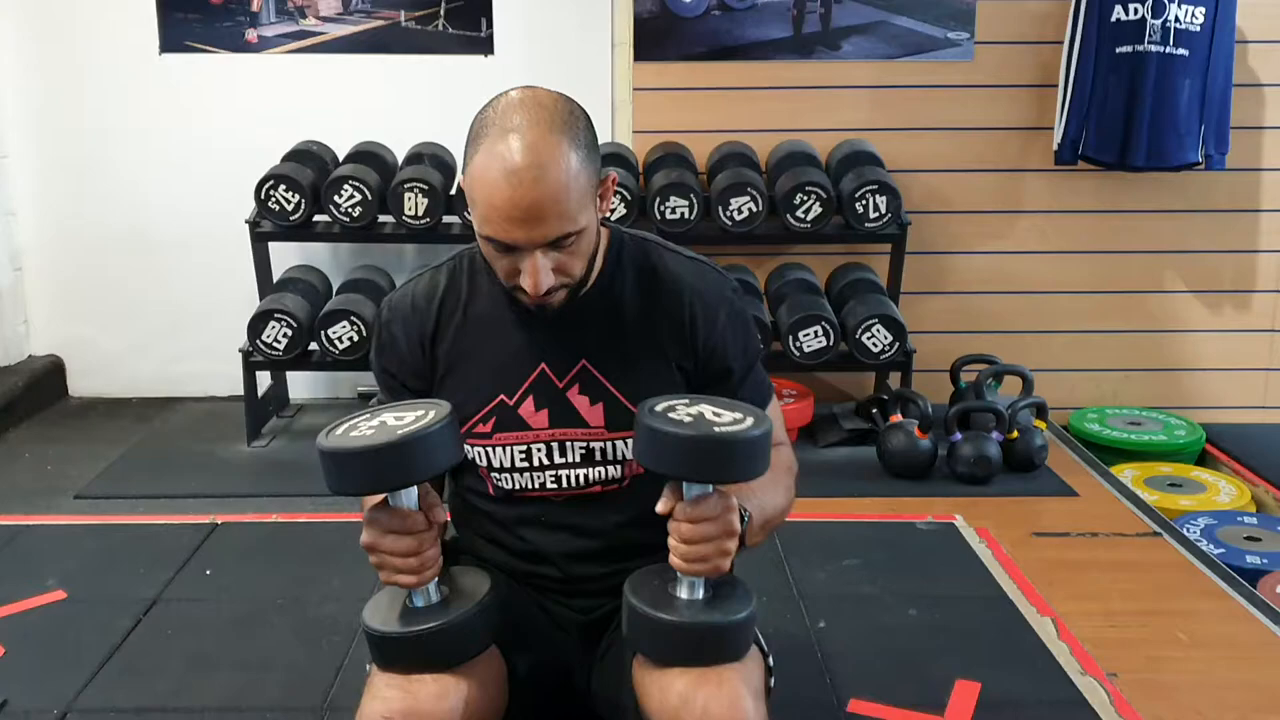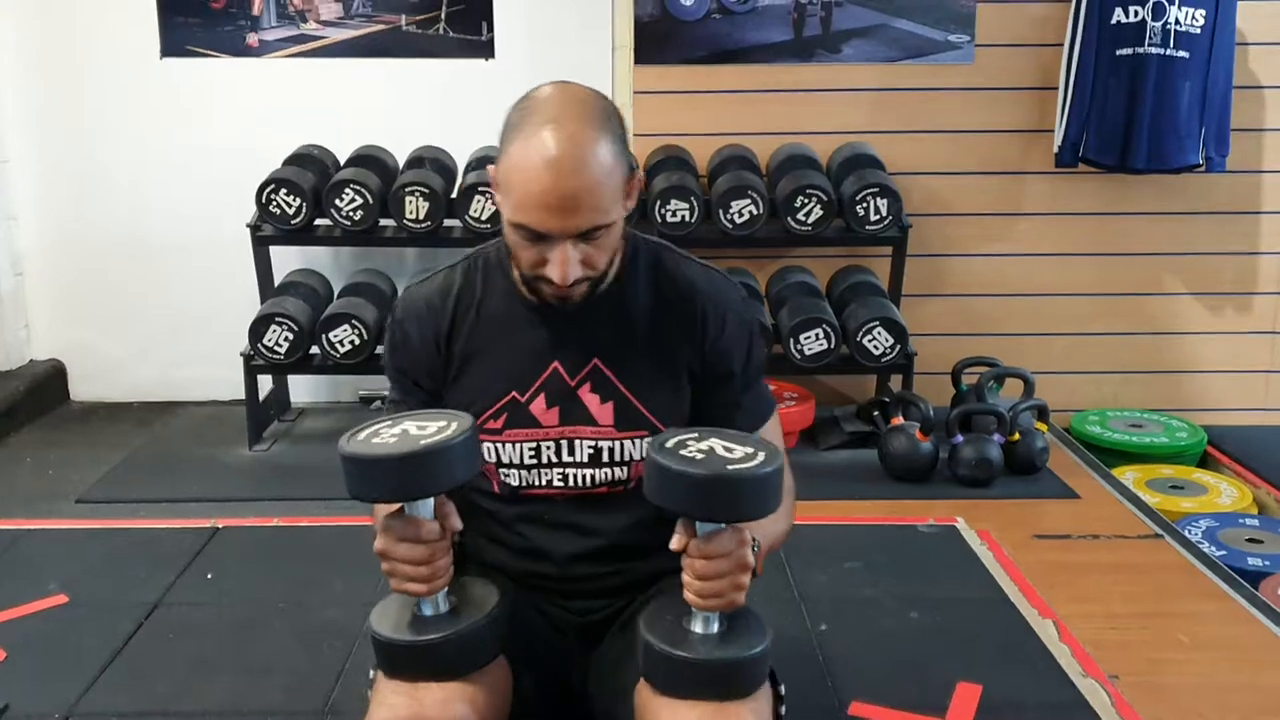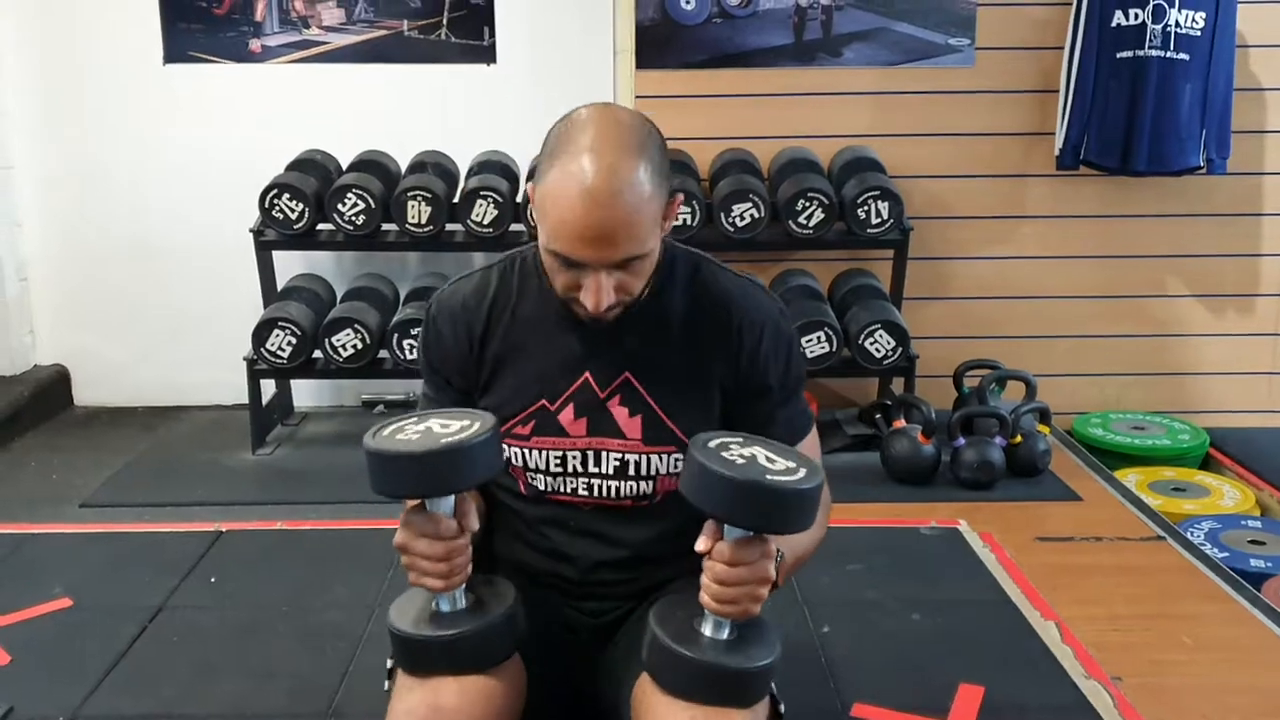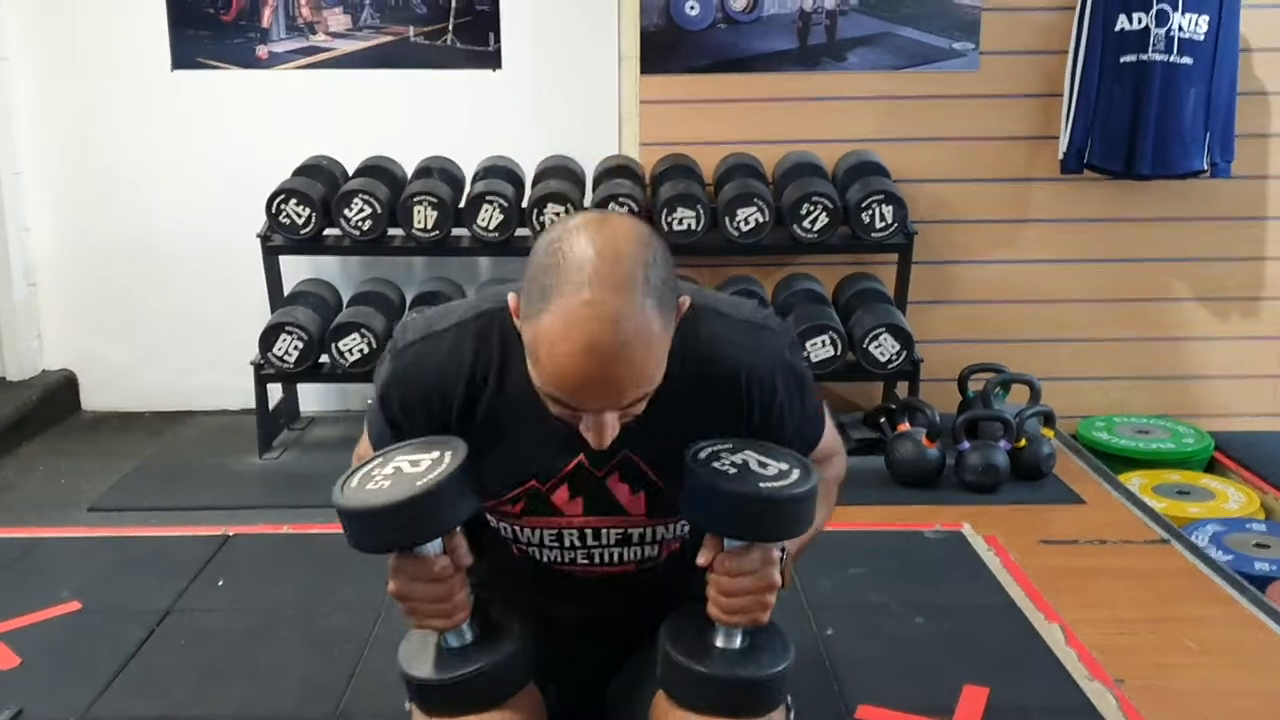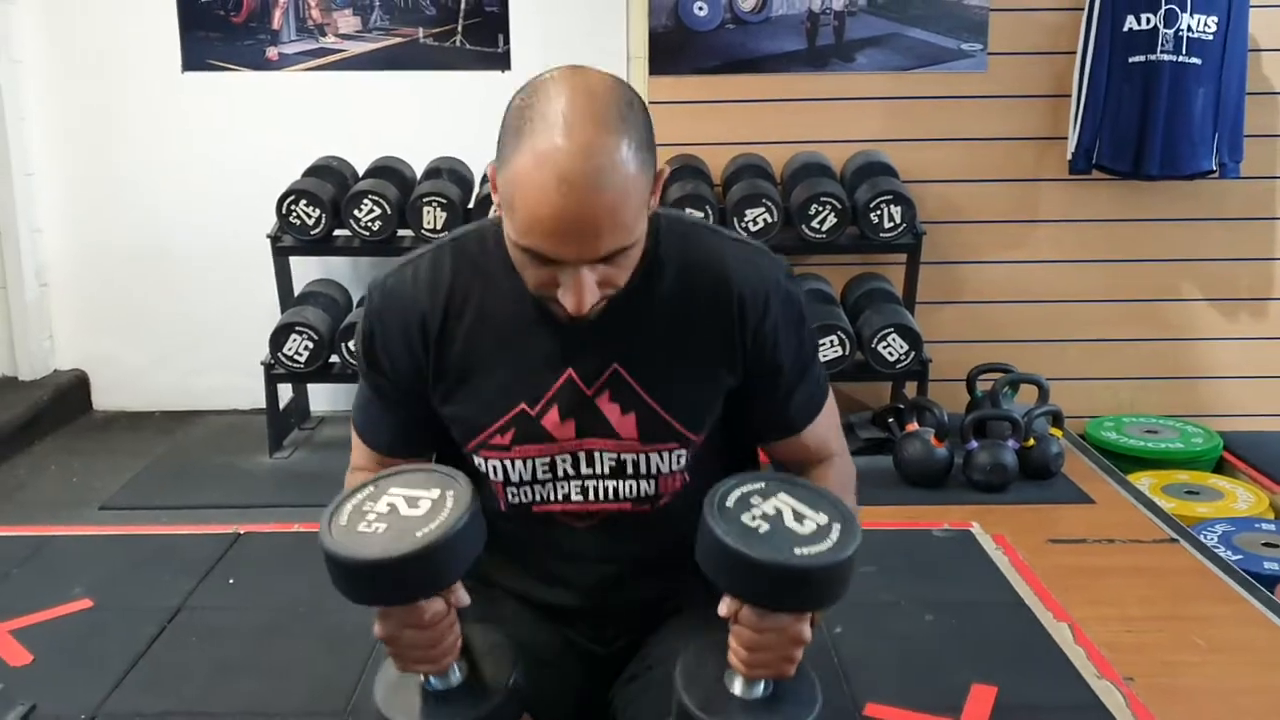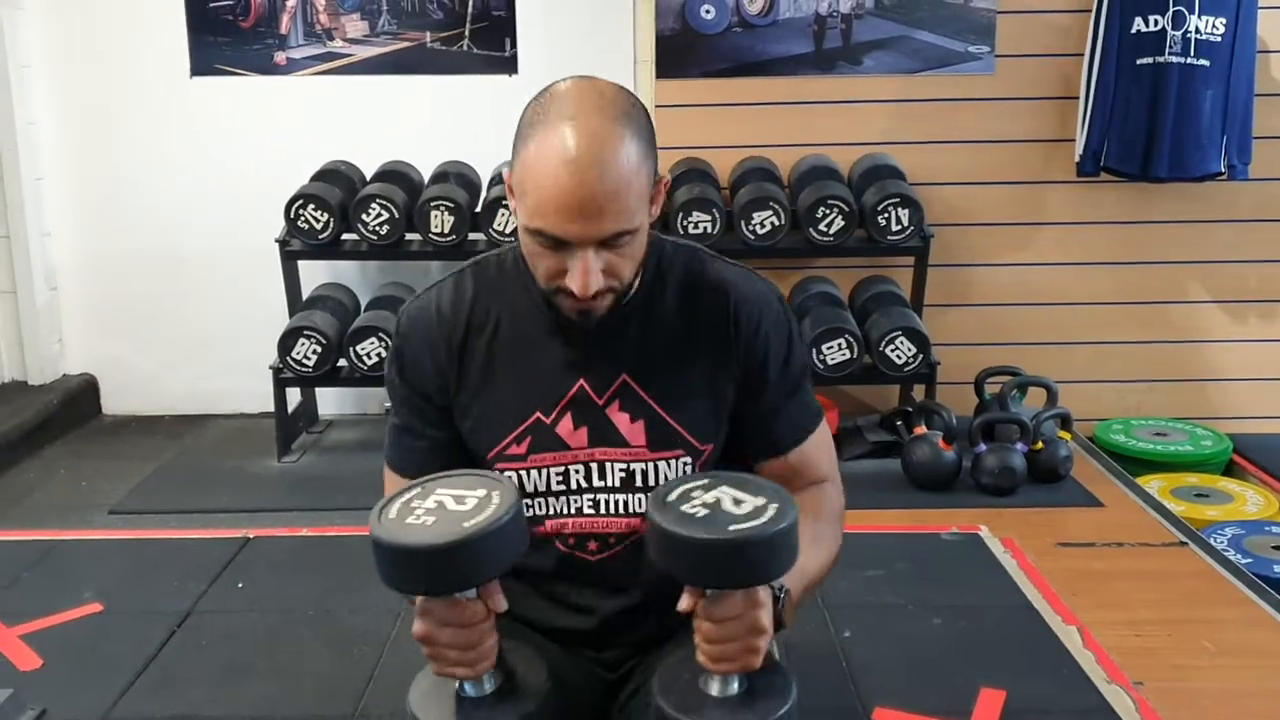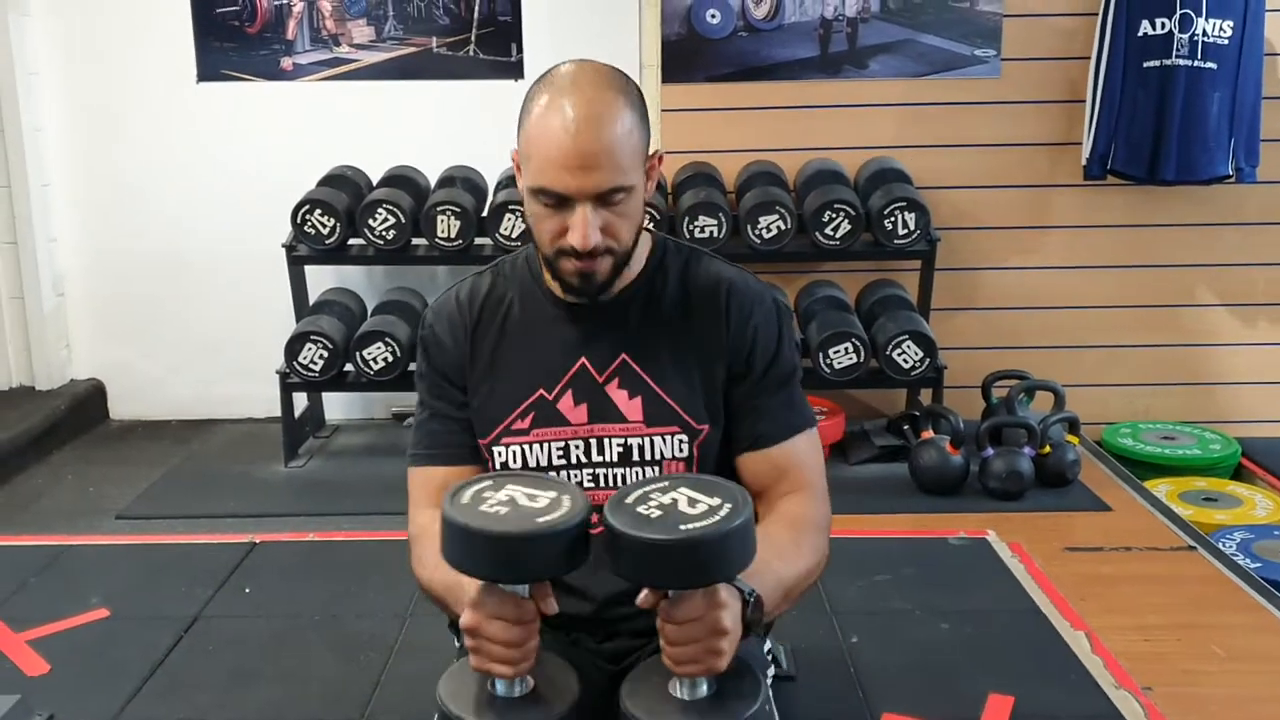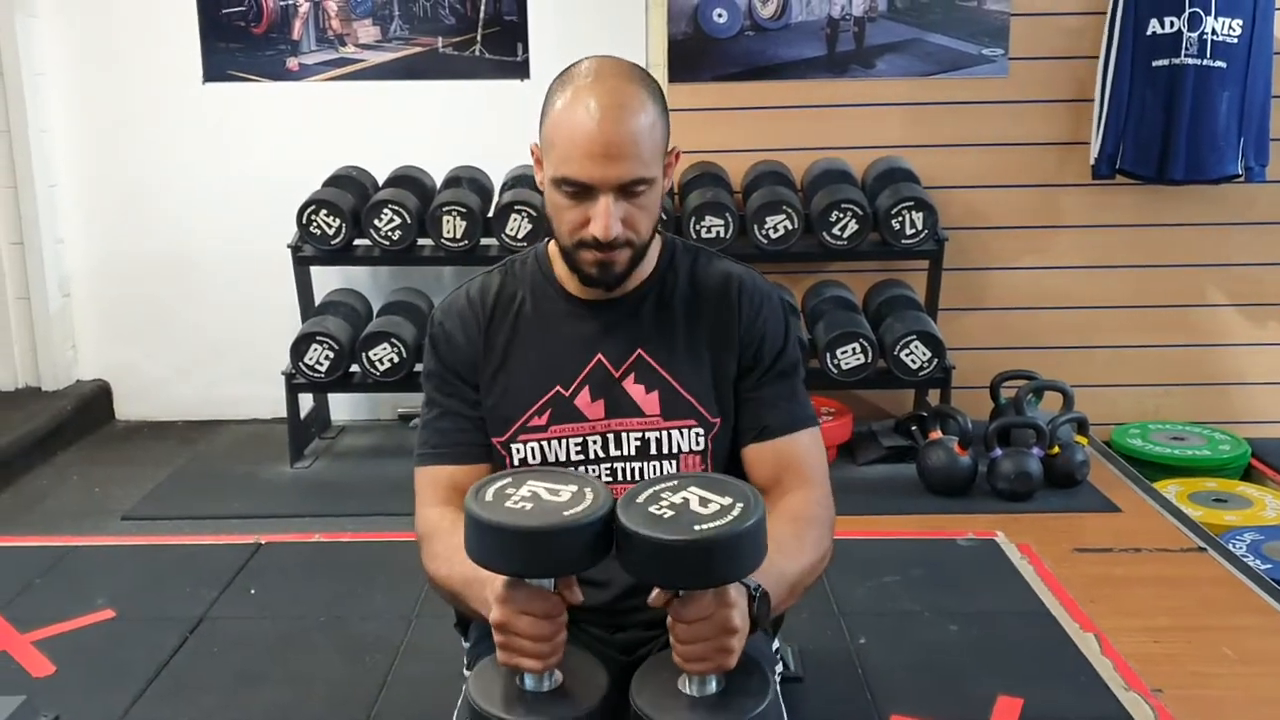
dt=0.3s
person 1, frame 1
left shoulder: (694, 298)
right shoulder: (418, 317)
left elbow: (769, 453)
left wrist: (738, 515)
right wrist: (393, 519)
right hip: (499, 589)
person 1, frame 2
left shoulder: (704, 305)
right shoulder: (431, 315)
left wrist: (745, 540)
right wrist: (404, 526)
left hip: (657, 595)
right hip: (499, 594)
person 1, frame 3
left shoulder: (743, 320)
right shoulder: (465, 313)
left wrist: (767, 554)
right wrist: (431, 522)
left hip: (674, 602)
right hip: (517, 594)
person 1, frame 4
left shoulder: (748, 358)
right shoulder: (435, 362)
left elbow: (820, 458)
left wrist: (770, 550)
right wrist: (416, 553)
right hip: (515, 621)
person 1, frame 5
left shoulder: (743, 288)
right shoulder: (412, 303)
left elbow: (821, 464)
right elbow: (378, 474)
left hip: (686, 609)
right hip: (510, 611)
person 1, frame 6
left shoulder: (739, 311)
right shoulder: (439, 327)
left elbow: (814, 486)
left wrist: (773, 590)
right wrist: (437, 593)
left hip: (687, 633)
right hip: (522, 634)
person 1, frame 7
left shoulder: (737, 311)
right shoulder: (461, 322)
left elbow: (798, 503)
right elbow: (435, 512)
left wrist: (740, 597)
right wrist: (474, 592)
left hip: (689, 636)
right hip: (526, 639)
person 1, frame 8
left shoulder: (743, 308)
right shoulder: (471, 321)
left elbow: (801, 498)
right elbow: (443, 511)
left wrist: (748, 593)
right wrist: (493, 589)
left hip: (700, 633)
right hip: (535, 635)
